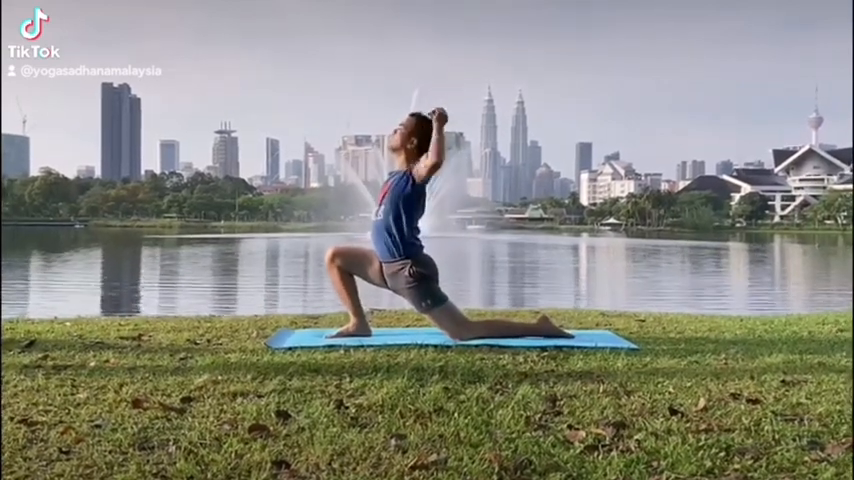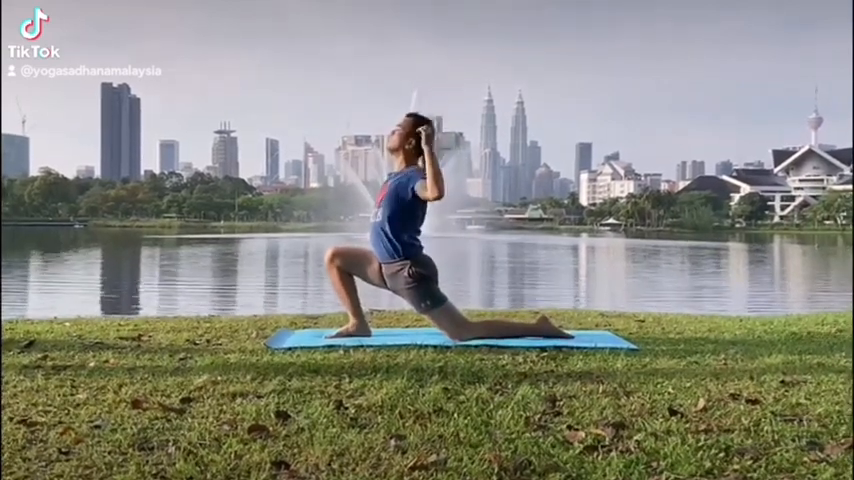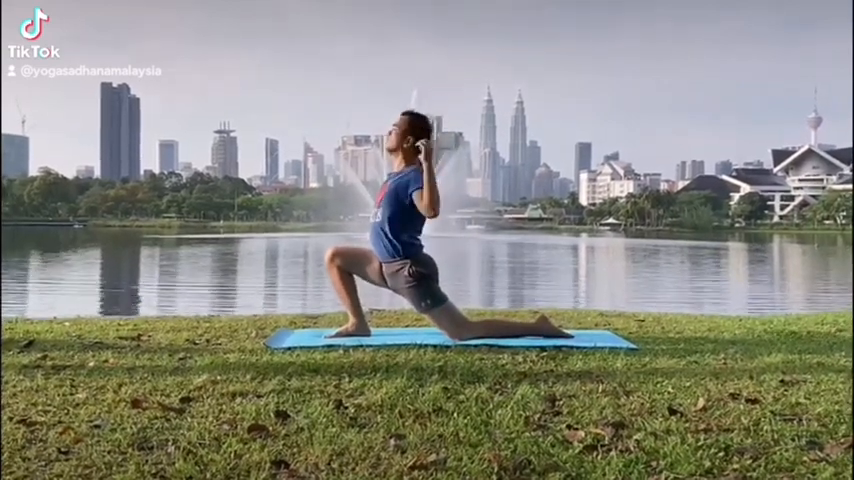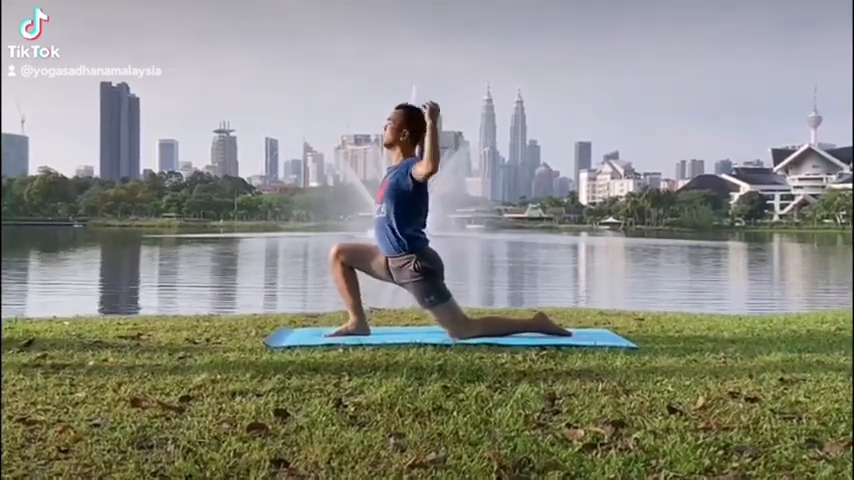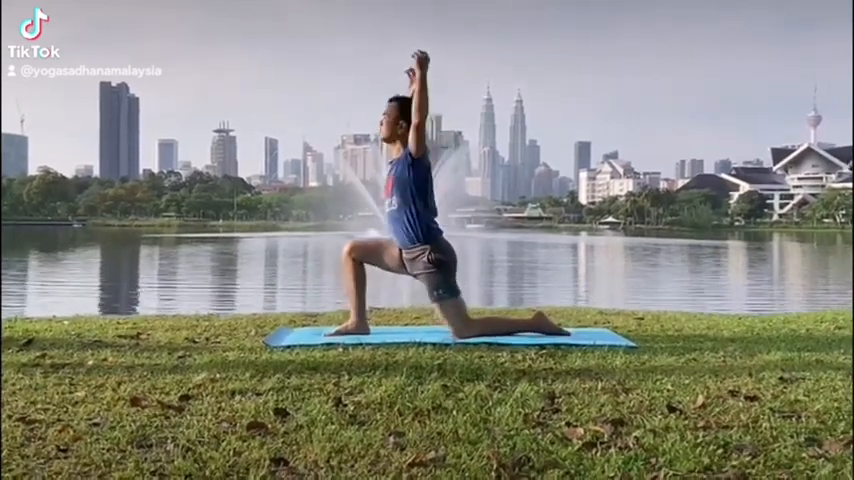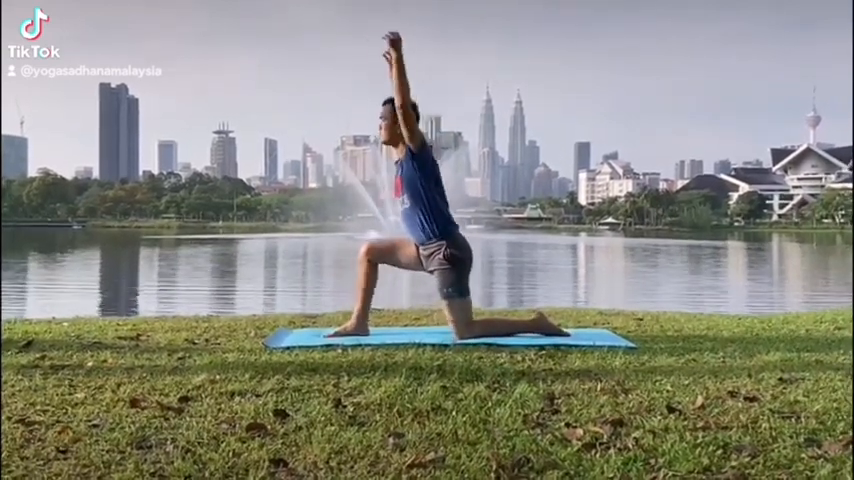
dt=0.3s
person 1, frame 1
left shoulder: (413, 176)
right shoulder: (400, 175)
left elbow: (435, 160)
left wrist: (439, 127)
left hip: (410, 270)
right hip: (390, 266)
left knee: (463, 332)
right knee: (335, 257)
left ankle: (537, 328)
right ankle: (358, 324)
person 1, frame 2
left shoulder: (413, 176)
right shoulder: (399, 175)
left elbow: (436, 191)
left wrist: (429, 149)
left hip: (409, 271)
right hip: (388, 266)
left knee: (463, 332)
right knee: (335, 257)
left ankle: (537, 328)
right ankle: (358, 324)
person 1, frame 3
left shoulder: (413, 177)
right shoulder: (398, 175)
left elbow: (431, 210)
left wrist: (427, 163)
left hip: (409, 270)
right hip: (389, 266)
left knee: (463, 331)
right knee: (335, 257)
left ankle: (535, 327)
right ankle: (358, 323)
person 1, frame 4
left shoulder: (411, 170)
right shoulder: (398, 167)
left elbow: (431, 166)
left wrist: (431, 123)
left hip: (415, 264)
right hip: (394, 260)
left knee: (462, 329)
right knee: (340, 254)
left ankle: (534, 324)
right ankle: (358, 323)
person 1, frame 5
left shoulder: (413, 158)
right shoulder: (400, 161)
left elbow: (419, 121)
right elbow: (414, 119)
left wrist: (421, 74)
right wrist: (415, 83)
left hip: (430, 255)
right hip: (407, 251)
left knee: (464, 330)
right knee: (353, 251)
left ankle: (534, 324)
right ankle: (358, 321)
person 1, frame 6
left shoulder: (417, 151)
right shoulder: (405, 157)
left elbow: (403, 106)
right elbow: (400, 105)
left wrist: (398, 57)
right wrist: (393, 62)
left hip: (447, 251)
right hip: (425, 248)
left knee: (465, 331)
right knee: (369, 251)
left ankle: (535, 325)
right ankle: (358, 322)
